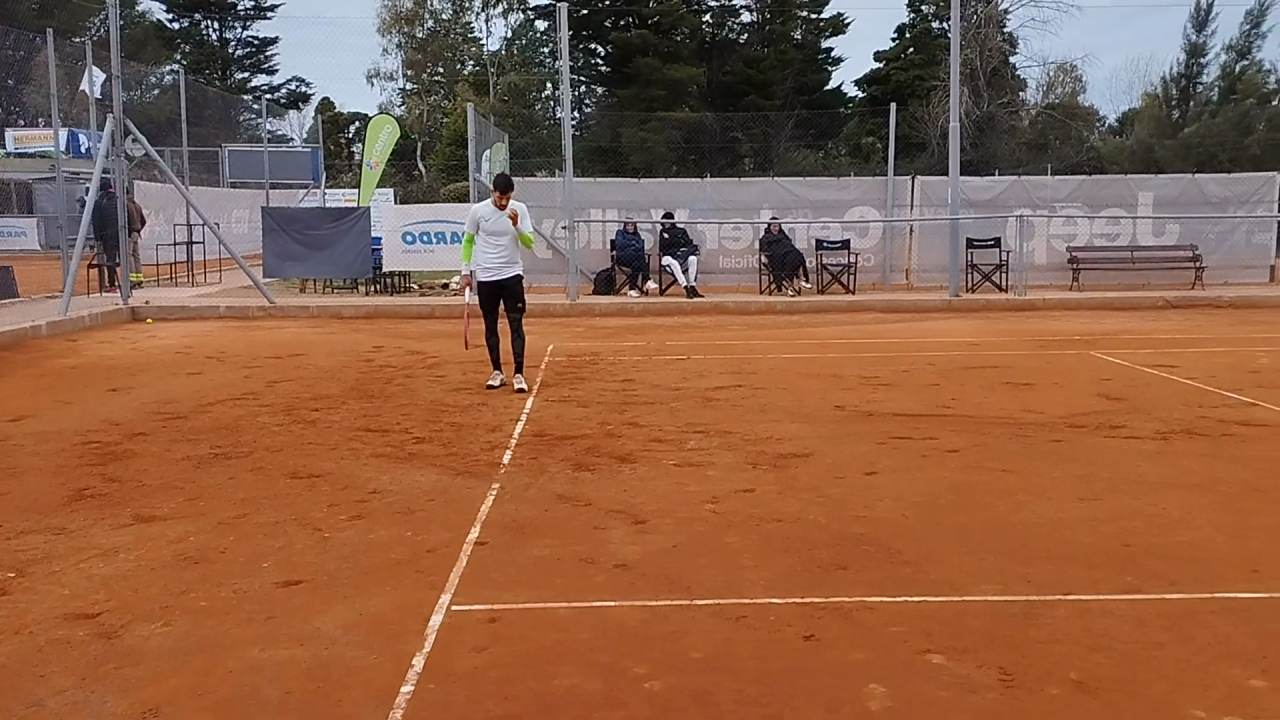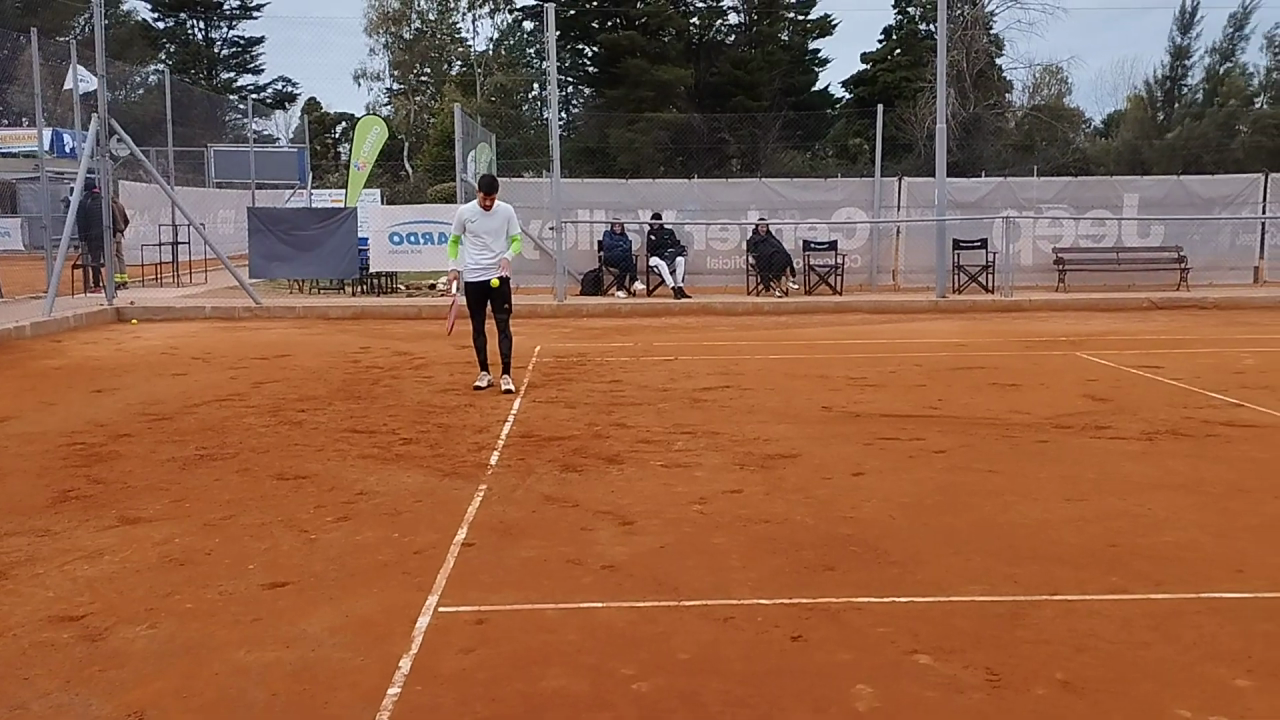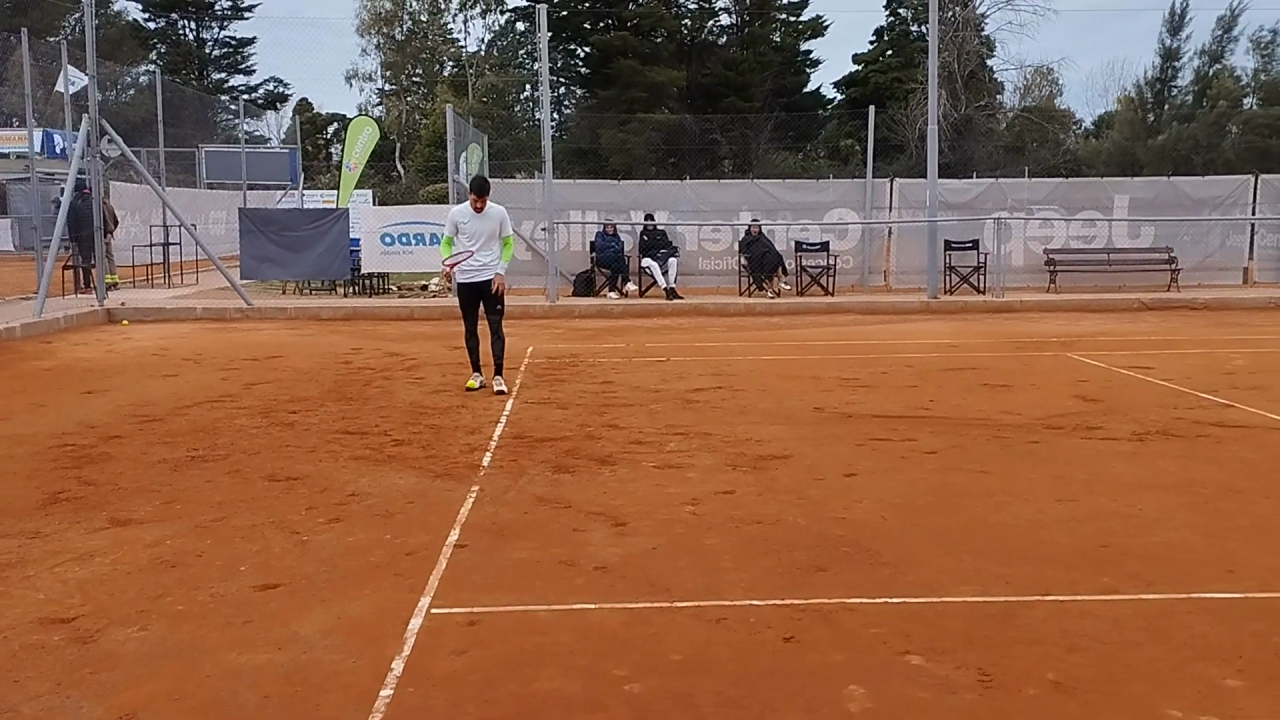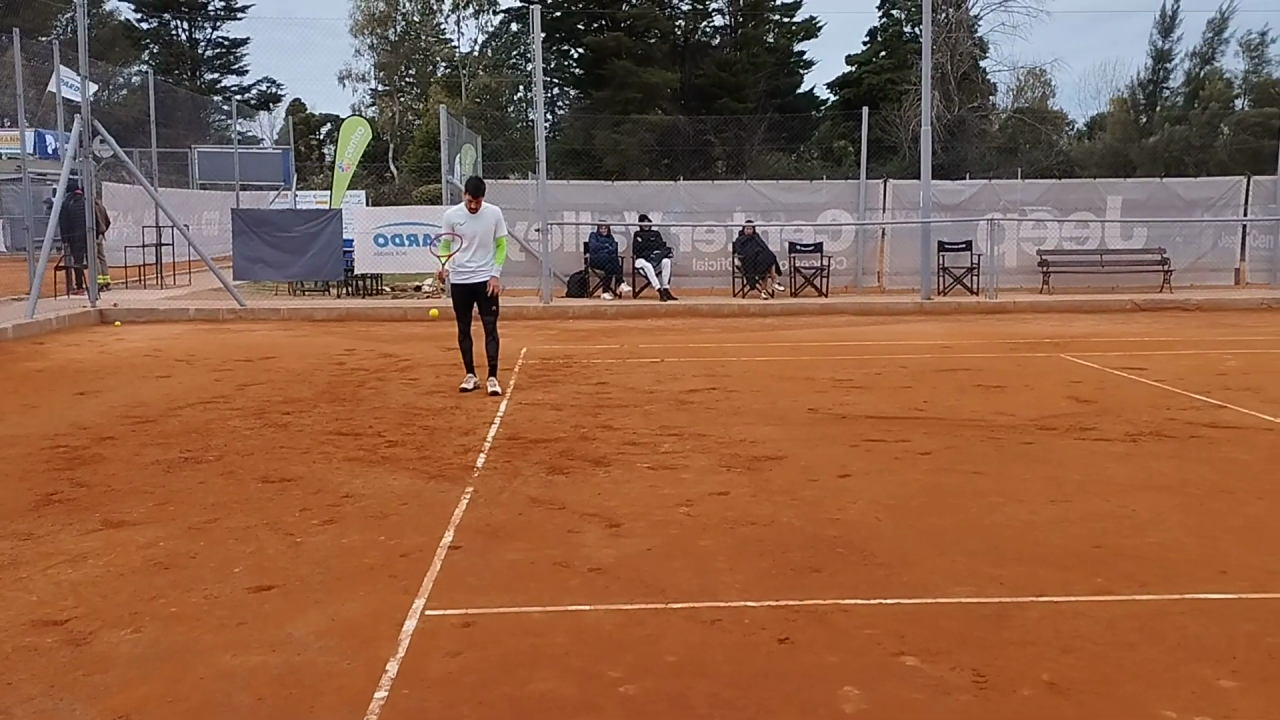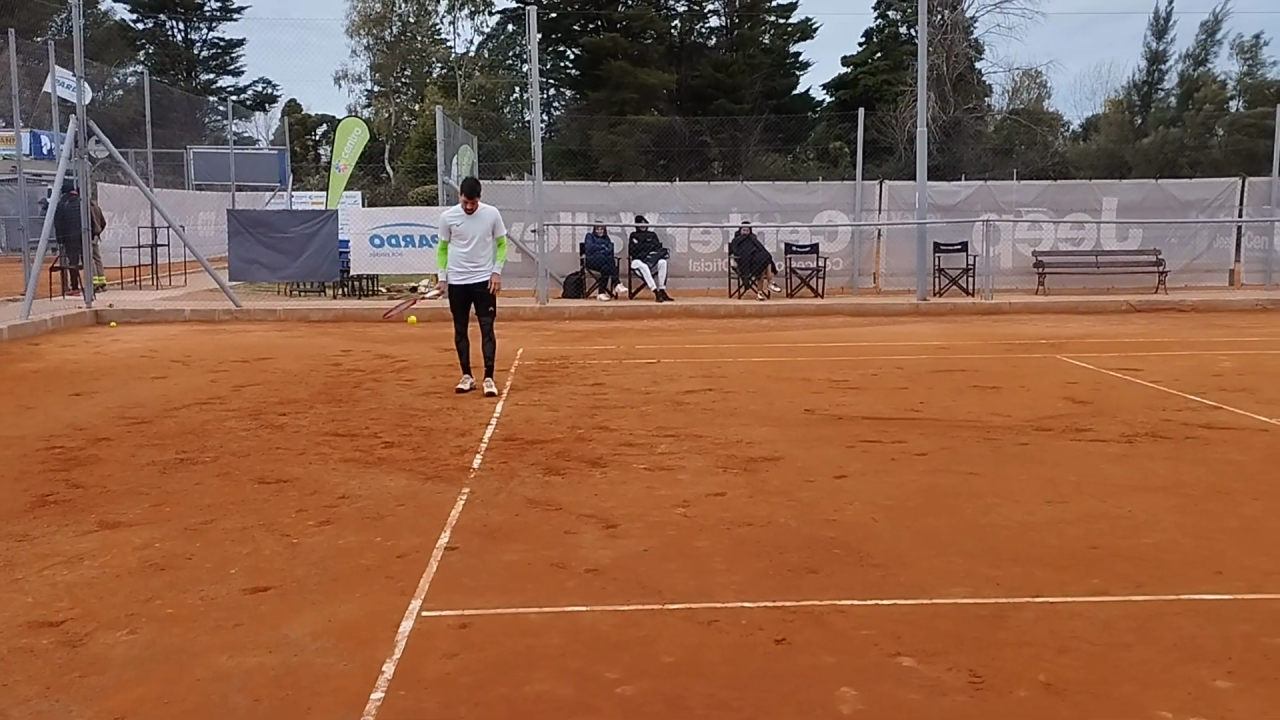
dt=0.2s
person 1, frame 1
left shoulder: (520, 209)
right shoulder: (478, 210)
left elbow: (530, 241)
right elbow: (468, 241)
left wrist: (517, 226)
right wrist: (466, 271)
left hip: (512, 275)
right hip: (485, 277)
left knee: (516, 324)
right knee: (490, 325)
left ankle: (518, 374)
right ankle: (497, 372)
person 1, frame 2
left shoulder: (507, 211)
right shoulder: (464, 212)
left elbow: (516, 241)
right elbow: (453, 241)
left wrist: (508, 258)
right wrist: (453, 267)
left hip: (499, 277)
right hip: (472, 278)
left knee: (503, 325)
right knee: (478, 326)
left ankle: (506, 375)
right ankle: (484, 373)
person 1, frame 3
left shoulder: (499, 212)
right shoulder: (456, 213)
left elbow: (508, 244)
right elbow: (447, 243)
left wrist: (500, 272)
left hip: (491, 278)
right hip: (465, 279)
left knee: (496, 326)
right knee: (470, 327)
left ankle: (498, 376)
right ankle: (477, 374)
person 1, frame 4
left shoulder: (494, 213)
right shoulder: (451, 215)
left elbow: (501, 246)
right elbow: (445, 246)
left wrist: (495, 275)
right wrist: (445, 266)
left hip: (486, 280)
right hip: (460, 281)
left knee: (490, 327)
right knee: (464, 329)
left ankle: (492, 377)
right ankle: (470, 375)
person 1, frame 5
left shoulder: (492, 214)
right shoulder: (448, 217)
left elbow: (502, 244)
right elbow: (443, 248)
left wrist: (497, 272)
right wrist: (442, 277)
left hip: (484, 280)
right hip: (457, 282)
left knee: (487, 328)
right knee: (460, 330)
left ankle: (488, 378)
right ankle: (467, 376)
